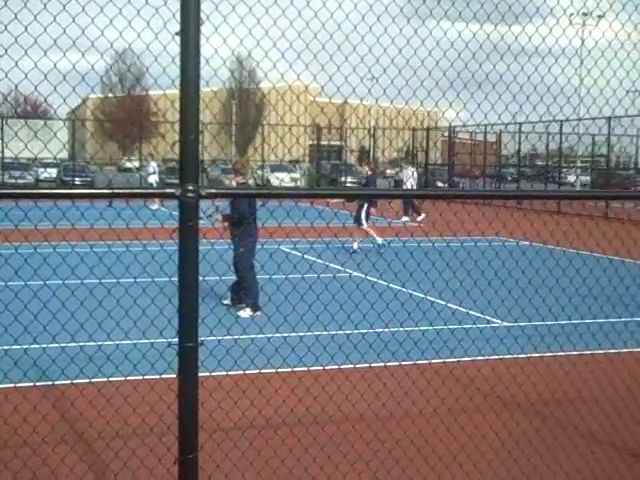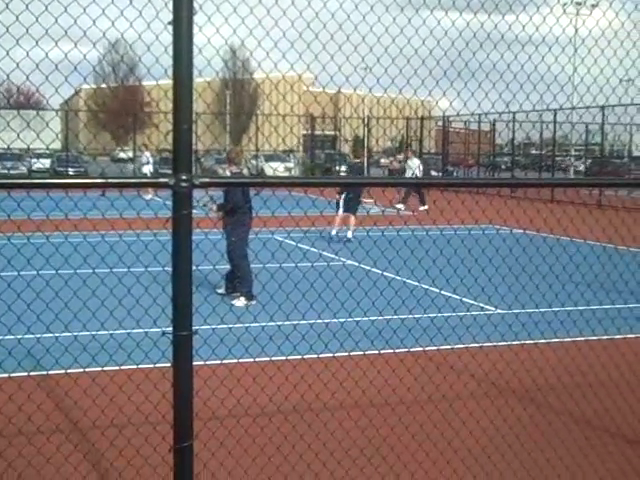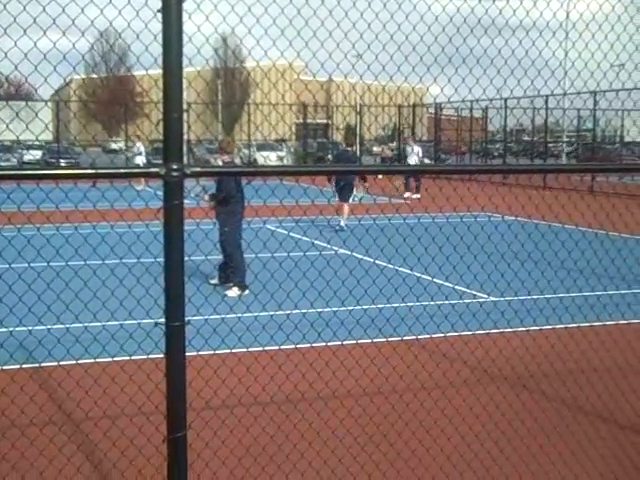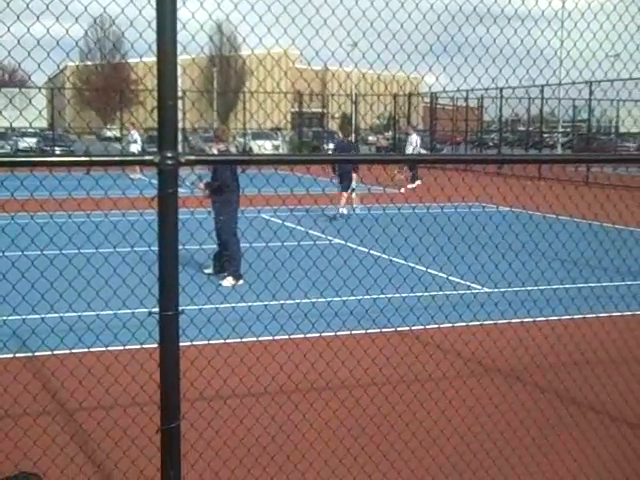
dt=0.3s
person 1, frame 1
right shoulder: (245, 189)
left elbow: (241, 214)
left wrist: (224, 217)
right wrist: (230, 220)
left hip: (245, 235)
right hip: (243, 234)
left knee: (246, 269)
right knee: (240, 267)
left ankle: (253, 306)
right ankle: (237, 297)
person 1, frame 2
right shoulder: (240, 178)
left elbow: (235, 203)
left wrist: (219, 208)
right wrist: (224, 210)
left hip: (238, 224)
right hip: (238, 223)
left knee: (240, 258)
right knee: (234, 256)
left ankle: (247, 295)
right ankle: (231, 285)
person 1, frame 3
right shoulder: (231, 167)
left elbow: (227, 192)
left wrist: (211, 197)
right wrist: (216, 200)
left hip: (230, 213)
right hip: (229, 212)
left knee: (233, 247)
right knee: (227, 246)
left ankle: (240, 285)
right ankle: (225, 276)
person 1, frame 4
left shoulder: (223, 157)
right shoulder: (226, 156)
left elbow: (223, 181)
left wrist: (207, 186)
right wrist: (211, 188)
left hip: (226, 202)
right hip: (224, 201)
left knee: (229, 236)
right knee: (222, 235)
left ankle: (235, 275)
right ankle: (219, 265)
